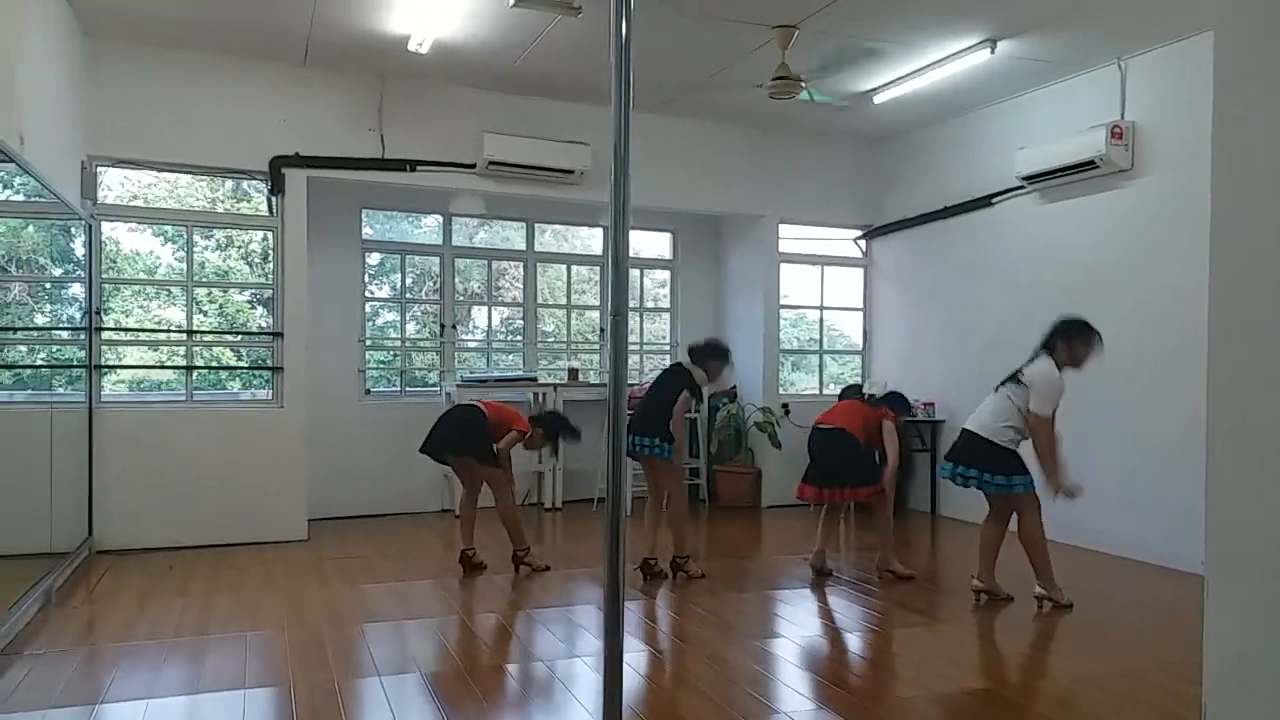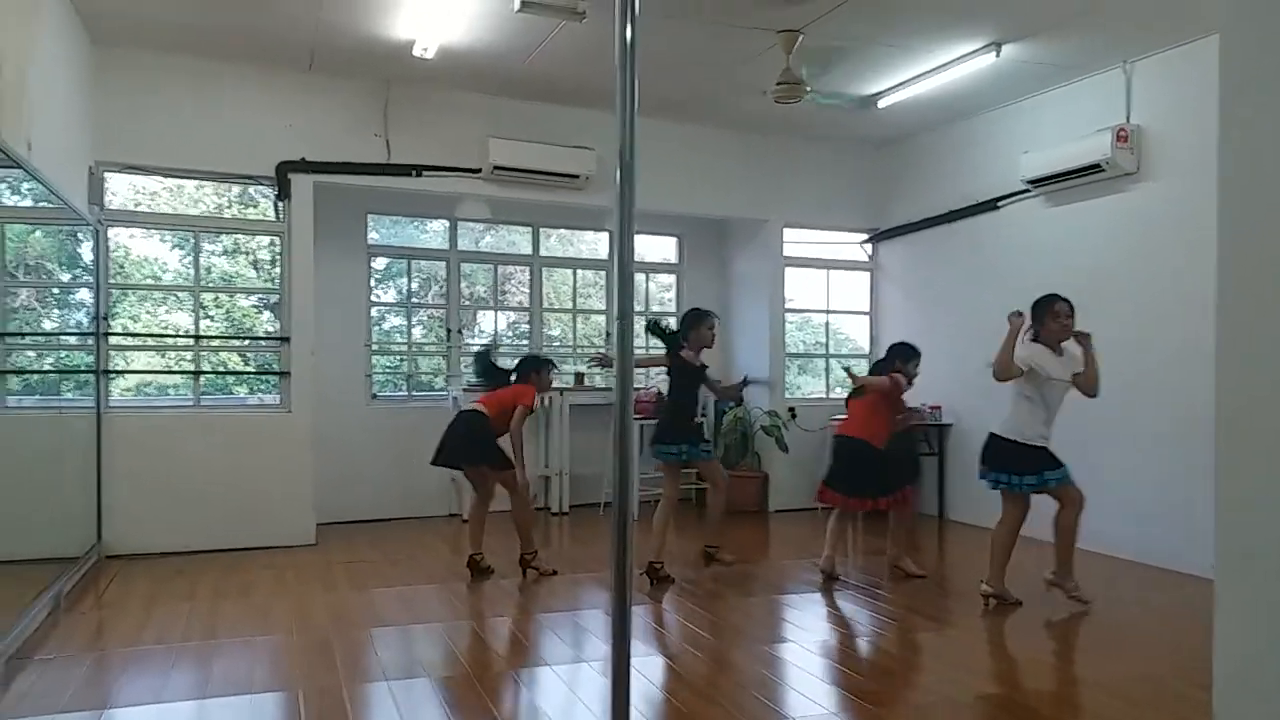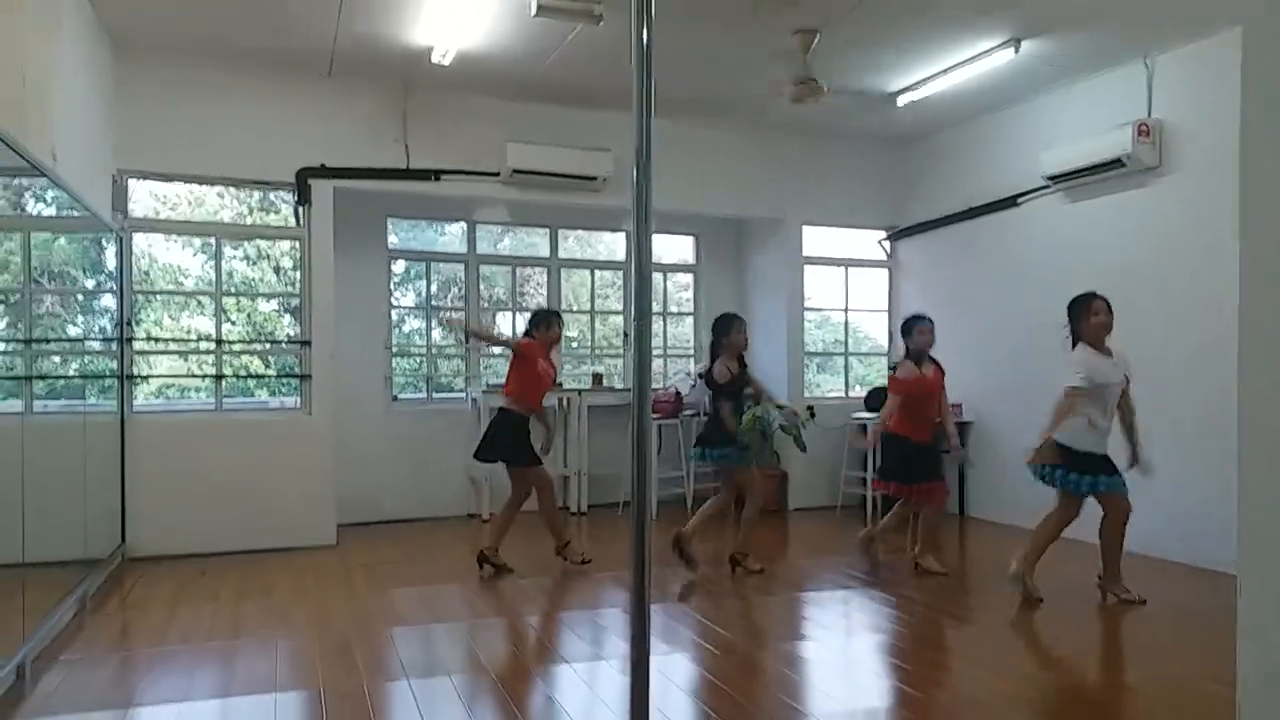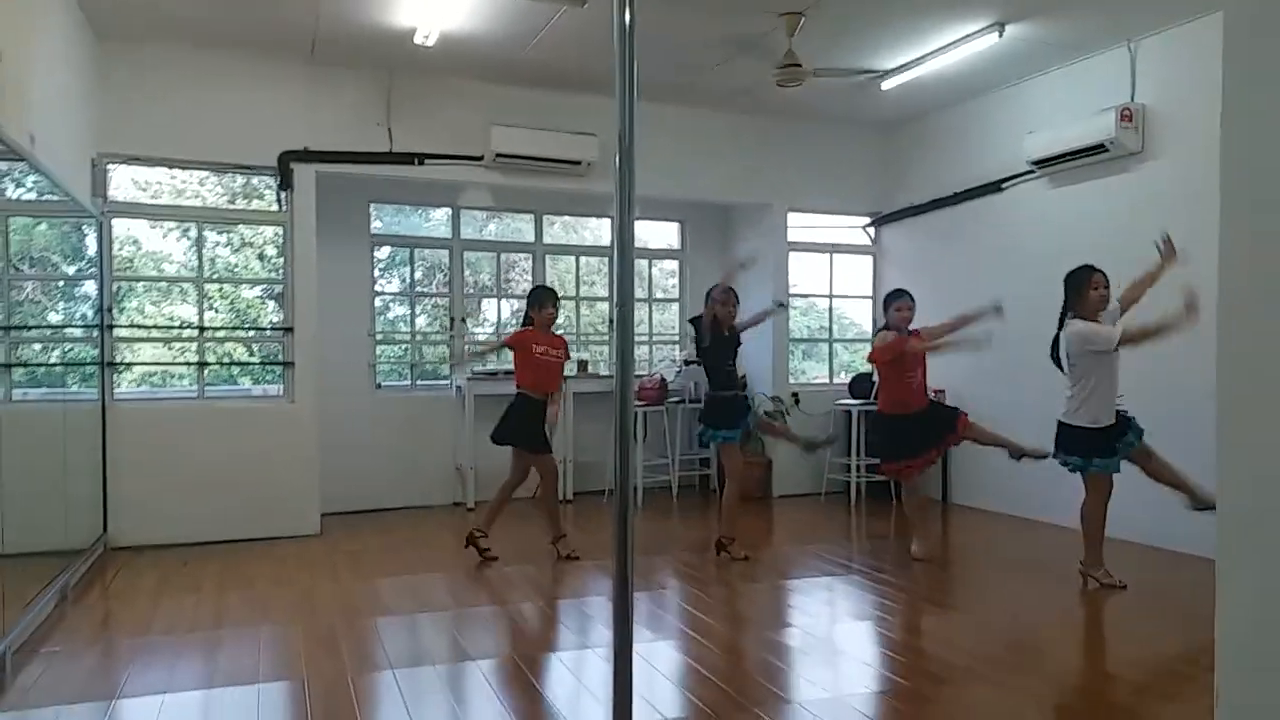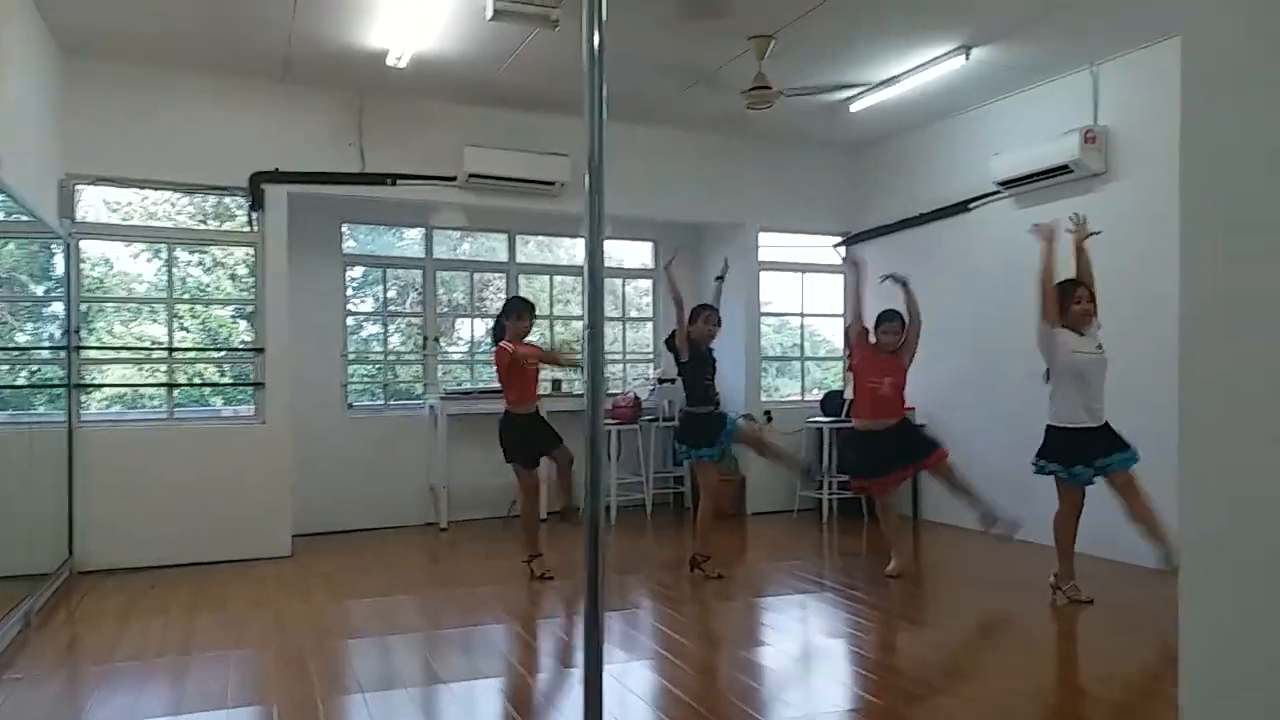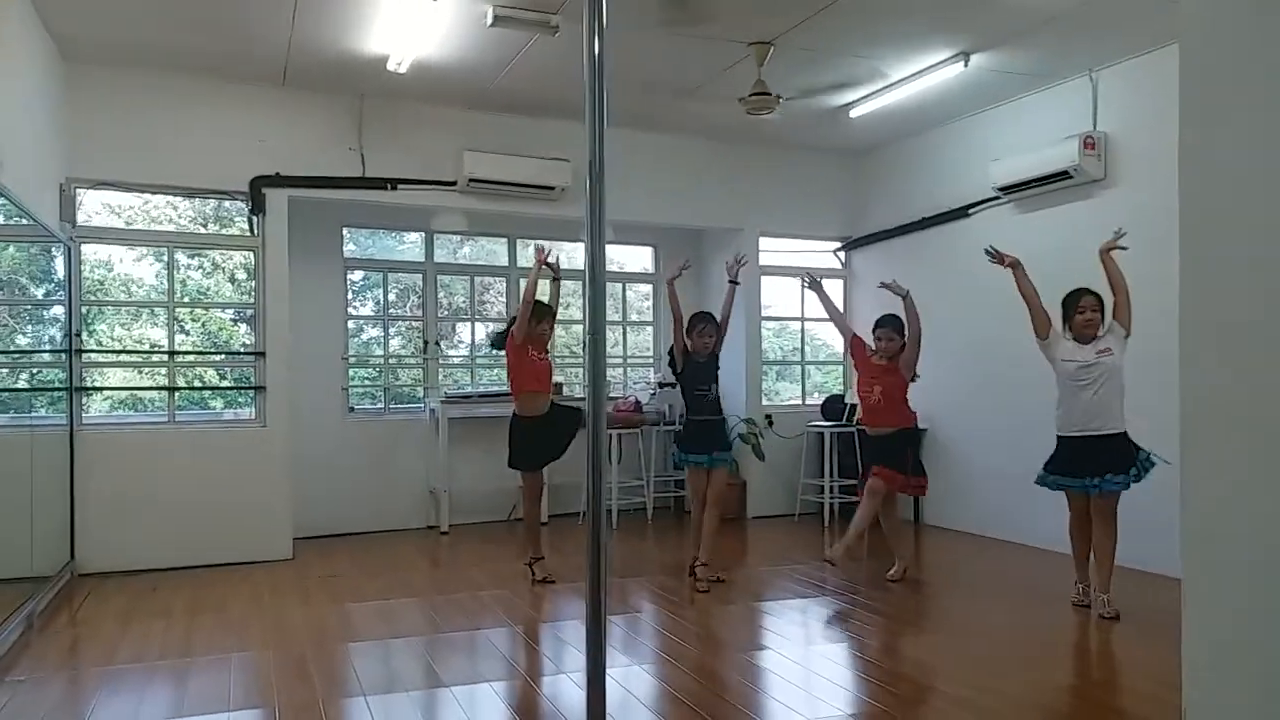
dt=0.3s
person 1, frame 1
left shoulder: (1043, 370)
right shoulder: (1051, 376)
left elbow: (1045, 430)
right elbow: (1038, 429)
left wrist: (1058, 475)
right wrist: (1053, 478)
left hip: (977, 441)
right hip: (989, 446)
left knee: (1000, 508)
right knee: (1029, 509)
left ankle: (983, 579)
right ankle: (1047, 586)
person 1, frame 2
left shoulder: (1070, 355)
right shoulder: (1031, 351)
left elbow: (1090, 390)
right elbow: (1002, 373)
left wrist: (1088, 349)
right wrist: (1013, 331)
left hip: (1031, 447)
right hip: (1012, 445)
left knee: (1015, 511)
right knee: (1072, 499)
left ankle: (993, 583)
right ankle: (1063, 574)
person 1, frame 3
left shoulder: (1116, 359)
right shoulder: (1085, 360)
left elbow: (1124, 405)
right elbow: (1069, 402)
left wrist: (1134, 447)
right wrist: (1047, 440)
left hip: (1094, 451)
right hip: (1074, 450)
left knee: (1066, 510)
right knee: (1118, 508)
left ankle: (1023, 568)
right ankle: (1111, 579)
person 1, frame 4
left shoulder: (1102, 318)
right shoulder: (1079, 331)
left elbow: (1130, 295)
right elbow: (1135, 336)
left wrist: (1163, 264)
right wrist: (1179, 318)
left hip: (1106, 420)
right hip: (1083, 426)
left knee: (1145, 457)
right knee: (1100, 489)
left ankle: (1196, 495)
right ankle: (1092, 563)
person 1, frame 5
left shoulder: (1089, 334)
right shoulder: (1053, 338)
left elbow: (1088, 284)
right elbow: (1048, 292)
left wrist: (1080, 244)
right wrist: (1049, 244)
left hip: (1098, 431)
right hip: (1065, 434)
left knee: (1129, 490)
right knee: (1071, 504)
left ankle: (1168, 552)
right ankle: (1065, 577)
person 1, frame 6
left shoulder: (1114, 341)
right shoulder: (1057, 348)
left elbow: (1122, 295)
right elbow: (1034, 306)
left wrist: (1106, 254)
right wrist: (1017, 268)
left hip: (1112, 442)
right hip: (1072, 443)
left knee: (1104, 515)
right knee: (1080, 516)
left ankle: (1103, 592)
right ankle: (1082, 582)
person 2, frame 1
left shoulder: (679, 370)
right shoulder: (696, 378)
right elbow: (678, 413)
right wrist: (679, 454)
left hip: (639, 430)
right hip: (654, 432)
left knee: (656, 496)
right knee: (677, 496)
left ankle: (650, 560)
right ankle: (681, 558)
person 2, frame 2
left shoulder: (694, 364)
right shoulder: (685, 359)
left elbow: (719, 391)
right elbow: (646, 361)
left wrist: (739, 386)
right wrist: (615, 361)
left hip: (670, 434)
right hip: (680, 434)
left knee: (670, 496)
right knee: (719, 483)
left ankle: (655, 562)
right ankle: (711, 546)
person 2, frame 3
left shoulder: (737, 362)
right shoulder: (723, 368)
left elbow: (754, 387)
right elbow: (725, 410)
right wrist: (738, 440)
left hip: (723, 437)
right hip: (721, 439)
left knee: (725, 495)
right knee: (755, 491)
left ankle: (685, 535)
right ankle: (740, 554)
person 2, frame 4
left shoulder: (730, 332)
right shoulder: (708, 333)
left elbow: (752, 320)
right elbow: (714, 299)
left wrist: (774, 308)
right wrist: (732, 273)
left hip: (737, 403)
right hip: (720, 409)
left knee: (772, 427)
right knee: (735, 476)
left ankle: (806, 442)
right ankle: (725, 538)
person 2, frame 5
left shoulder: (706, 350)
right shoulder: (684, 350)
left elbow: (713, 309)
right elbow: (679, 308)
left wrist: (721, 279)
right wrist: (669, 272)
left hip: (715, 419)
right hip: (697, 424)
left knee: (758, 440)
right knee: (709, 492)
left ankle: (801, 467)
right ankle: (700, 556)
person 2, frame 6
left shoulder: (713, 358)
right shoulder: (681, 359)
left elbow: (725, 318)
right elbow: (677, 320)
left wrist: (733, 280)
right wrist: (671, 283)
left hip: (717, 432)
right hip: (695, 433)
left knee: (714, 500)
right knee: (702, 500)
left ankle: (701, 562)
right ankle: (700, 562)
person 3, frame 1
left shoulder: (855, 403)
right shoulder: (887, 415)
right elbow: (891, 441)
right wrist: (891, 470)
left hip: (818, 438)
right hip: (842, 440)
left knee: (835, 501)
right knee: (882, 494)
left ankle: (818, 556)
right ankle: (887, 560)
person 3, frame 2
left shoulder: (881, 382)
right shoulder: (897, 381)
right elbow: (874, 382)
left wrist: (902, 421)
right wrist: (858, 380)
left hip: (846, 444)
right hip: (865, 450)
left knee: (845, 506)
right knee: (906, 498)
left ankle: (828, 558)
right ankle: (900, 556)
person 3, frame 3
left shoulder: (935, 369)
right shoulder: (907, 371)
left elbow: (942, 407)
right elbow: (893, 405)
left wrist: (952, 436)
right wrist: (876, 431)
left hip: (923, 441)
right hip: (904, 442)
left knee: (916, 499)
right knee: (935, 496)
left ankle: (874, 532)
right ankle: (923, 554)
person 3, frame 4
left shoulder: (916, 335)
right shoulder: (885, 340)
left elbow: (944, 328)
right elbow: (922, 348)
left wrist: (982, 313)
right wrist: (957, 342)
left hip: (924, 411)
right hip: (894, 420)
left knee: (967, 429)
right knee: (909, 481)
left ankle: (1016, 448)
right ankle: (920, 538)
person 3, frame 5
left shoulder: (901, 357)
right shoulder: (860, 352)
left elbow: (915, 323)
right elbow: (854, 314)
left wrist: (905, 287)
right wrist: (855, 273)
left hip: (896, 431)
right hip: (863, 437)
left knee: (945, 472)
right knee: (881, 499)
left ankle: (989, 514)
right ankle: (896, 557)
person 3, frame 6
left shoulder: (903, 366)
right shoulder: (863, 358)
left elbow: (916, 333)
right elbow: (841, 323)
left wrist: (905, 296)
right wrist: (820, 291)
left hip: (900, 439)
right hip: (873, 440)
left knee: (874, 491)
right knee: (886, 504)
left ankle: (842, 547)
right ankle: (902, 560)
person 4, frame 1
left shoulder: (511, 418)
right shoulder: (525, 426)
right elbow: (502, 447)
right wrist: (508, 482)
left hip: (449, 426)
right hip: (469, 428)
left knee: (472, 487)
right knee: (502, 490)
left ankle: (468, 553)
right ankle: (522, 552)
person 4, frame 2
left shoulder: (511, 392)
right shoulder: (528, 393)
right elbow: (514, 428)
right wrist: (519, 470)
left hip: (459, 431)
right hip: (475, 432)
left knee: (484, 493)
right knee: (519, 490)
left ankle: (476, 557)
right ankle: (529, 555)
person 4, frame 3
left shoulder: (549, 365)
right shoulder: (527, 349)
right elbow: (495, 340)
left wrist: (549, 427)
right wrist: (466, 329)
left hip: (517, 427)
right hip: (509, 425)
left knee: (522, 492)
right knee: (545, 487)
left ankle: (491, 550)
right ankle: (563, 545)
person 4, frame 4
left shoulder: (560, 344)
right shoulder: (524, 336)
left elbow: (556, 383)
right elbow: (493, 348)
left wrist: (555, 406)
left hip: (539, 411)
right hip: (525, 410)
left knee: (518, 477)
right knee: (549, 473)
left ankle: (480, 532)
right ankle: (558, 537)
person 4, frame 5
left shoulder: (531, 349)
right shoulder: (504, 349)
left elbow: (552, 357)
right elbow: (526, 357)
right wrist: (568, 361)
left hip: (535, 419)
right hip: (516, 423)
left knee: (565, 460)
right knee: (530, 489)
left ankle: (568, 506)
right ankle: (534, 556)
person 4, frame 6
left shoulder: (541, 345)
right shoulder: (517, 344)
left elbow: (550, 306)
right elbow: (526, 301)
left wrist: (555, 276)
right wrist: (538, 264)
left hip: (552, 415)
right hip: (527, 425)
left knee: (586, 419)
right knee: (532, 493)
right ankle: (535, 558)
